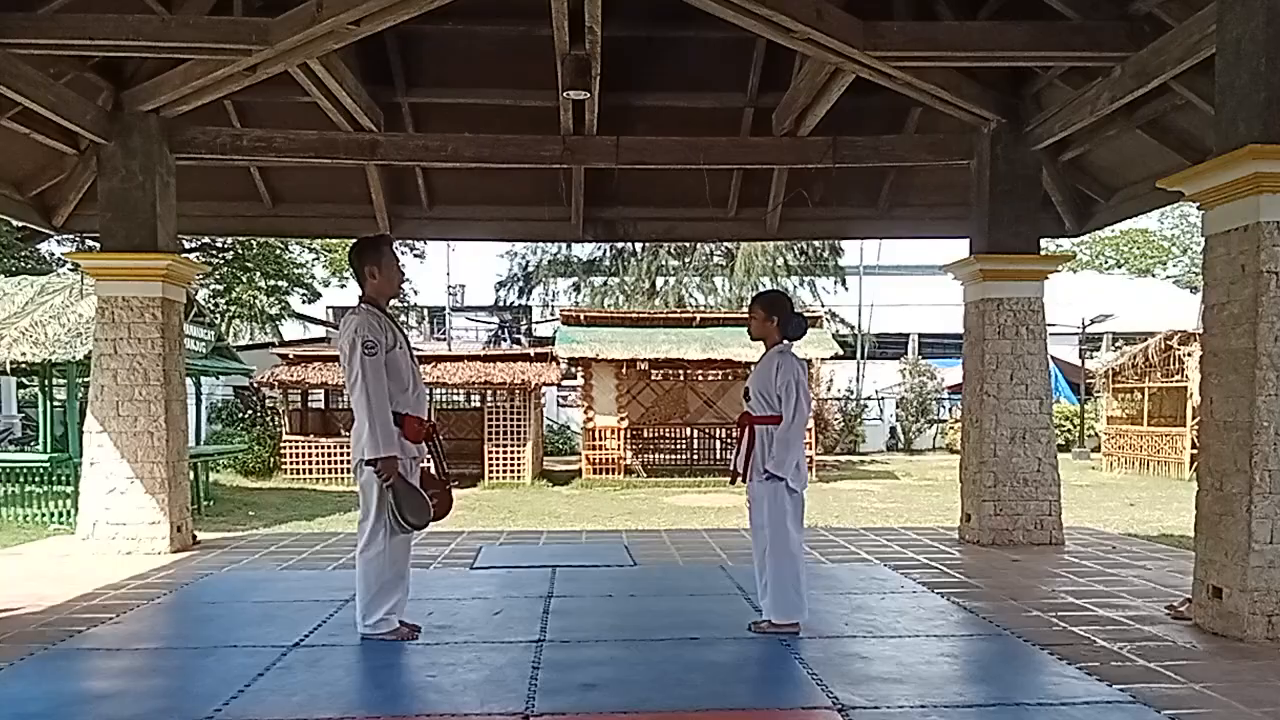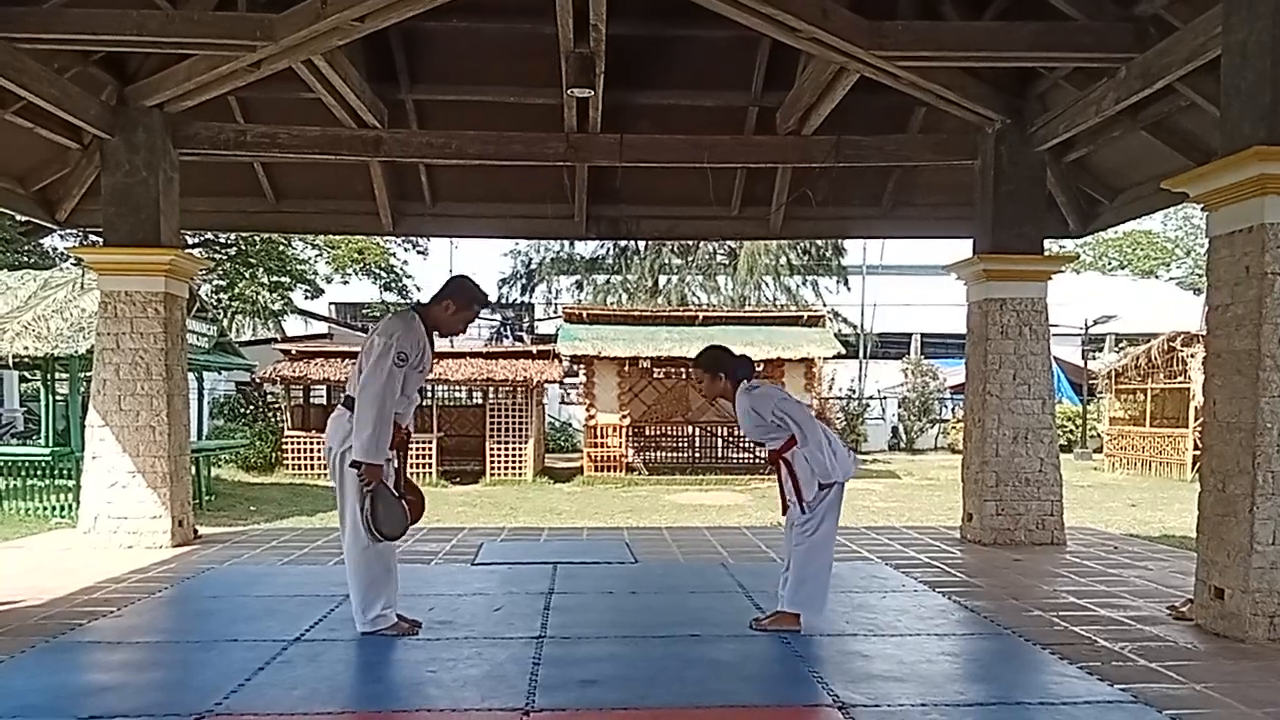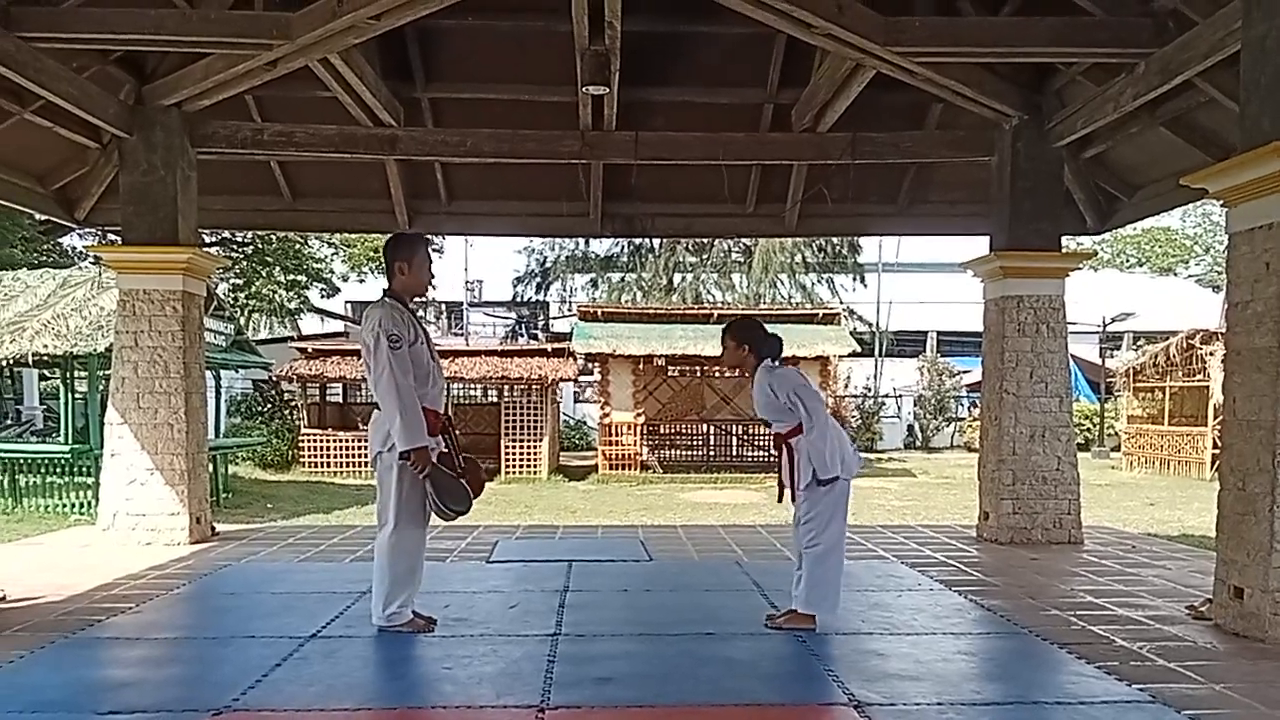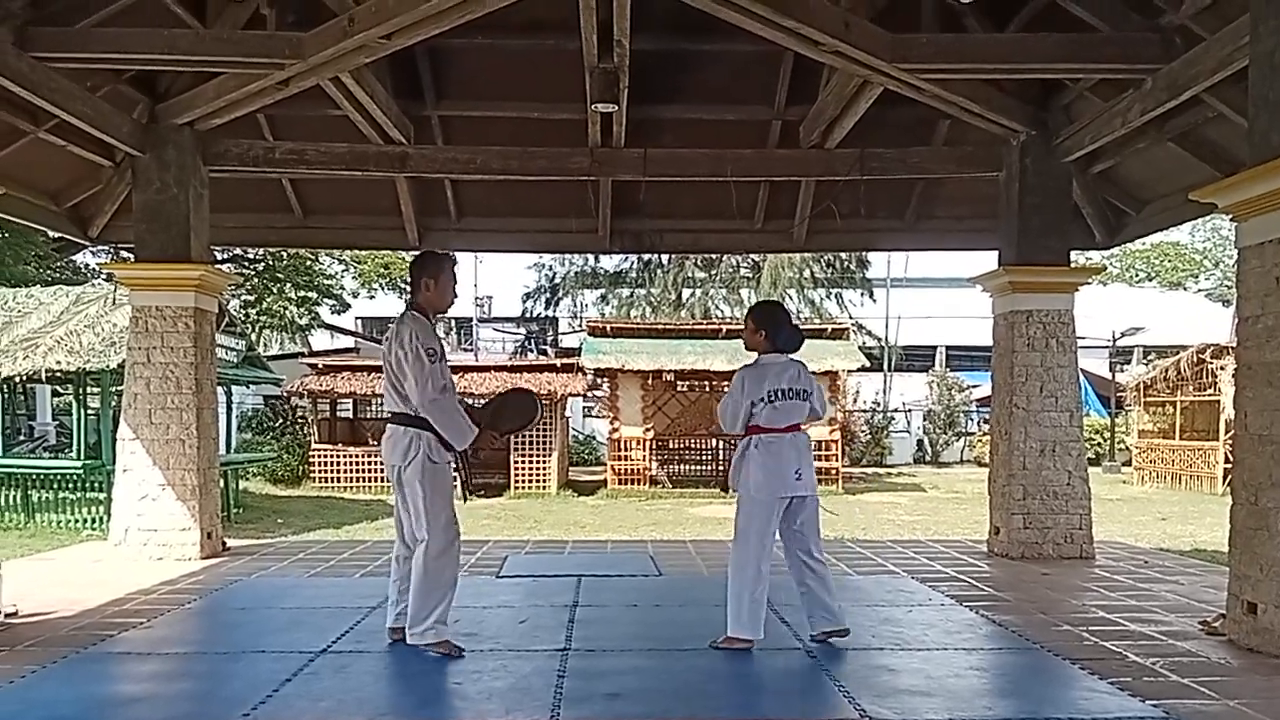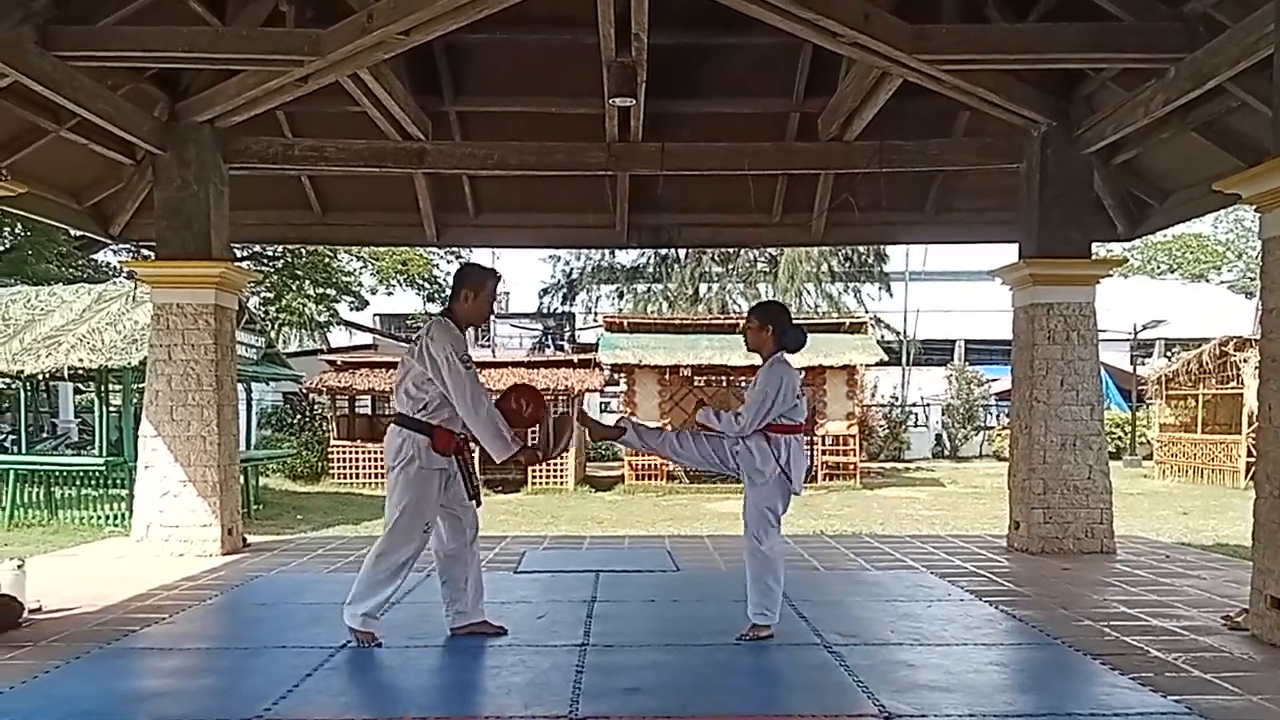
dt=1s
person 1, frame 1
left shoulder: (383, 322)
right shoulder: (363, 326)
right elbow: (369, 395)
right wrist: (385, 454)
left hip: (399, 442)
right hip: (383, 444)
left knee: (395, 533)
right knee: (381, 532)
left ankle: (386, 615)
right ankle: (375, 621)
person 1, frame 2
left shoulder: (418, 333)
right shoulder: (403, 333)
right elbow: (375, 397)
left wrist: (381, 454)
right wrist: (371, 458)
left hip: (371, 437)
right hip: (357, 435)
right knee: (365, 529)
left ankle: (382, 609)
right ankle: (374, 617)
person 1, frame 3
left shoulder: (403, 316)
right shoulder: (385, 319)
right elbow: (395, 387)
right wrist: (415, 443)
left hip: (413, 434)
right hip: (402, 436)
left knee: (411, 523)
right knee: (400, 524)
left ankle: (399, 607)
right ankle: (391, 613)
person 1, frame 4
left shoulder: (412, 327)
right shoulder: (417, 331)
right elbow: (431, 397)
left wrist: (470, 419)
right wrist: (473, 434)
left hip: (415, 443)
right hip: (419, 445)
left knee: (413, 538)
right knee: (438, 539)
left ankle: (401, 621)
right ankle: (425, 630)
person 1, frame 5
left shoulder: (449, 335)
right shoulder: (442, 336)
right elbow: (470, 402)
left wrist: (500, 429)
right wrist: (513, 448)
left hip: (442, 450)
right hip: (416, 446)
left knee: (460, 531)
right knee: (405, 536)
left ankle: (465, 615)
right ankle: (359, 615)
person 2, frame 1
left shoulder: (787, 364)
right shoulder: (770, 361)
left elbow: (795, 419)
left wrist: (777, 466)
right wrist: (750, 464)
left hip: (776, 464)
right hip: (762, 463)
left knee: (780, 537)
right knee: (767, 537)
left ankle: (786, 616)
right ankle: (779, 612)
person 2, frame 2
left shoulder: (751, 400)
right shoulder: (744, 398)
left elbow: (801, 424)
left wrist: (819, 474)
left hip: (818, 469)
right hip: (804, 470)
left knee: (808, 538)
right knee: (798, 538)
left ankle: (792, 613)
right ankle: (789, 608)
person 2, frame 3
left shoulder: (774, 378)
right shoulder: (767, 377)
left elbow: (815, 415)
left wrist: (816, 469)
left hip: (821, 461)
right hip: (809, 461)
left knee: (818, 536)
right knee: (807, 535)
left ankle: (808, 612)
right ankle: (802, 605)
person 2, frame 4
left shoulder: (748, 375)
right shoulder: (801, 372)
left elbow: (733, 423)
right elbow: (818, 411)
left wrist: (728, 402)
left hip: (764, 467)
right hip: (798, 464)
left knee: (750, 553)
right knee: (805, 550)
left ankle: (743, 632)
right ankle: (830, 621)
person 2, frame 5
left shoulder: (779, 374)
right shoulder: (773, 370)
left elbow: (745, 422)
left wrist: (707, 414)
right wrist: (711, 419)
left hip: (774, 461)
right hip: (752, 451)
left knee: (762, 541)
right knee: (685, 440)
left ankle: (763, 621)
right ankle: (615, 433)
